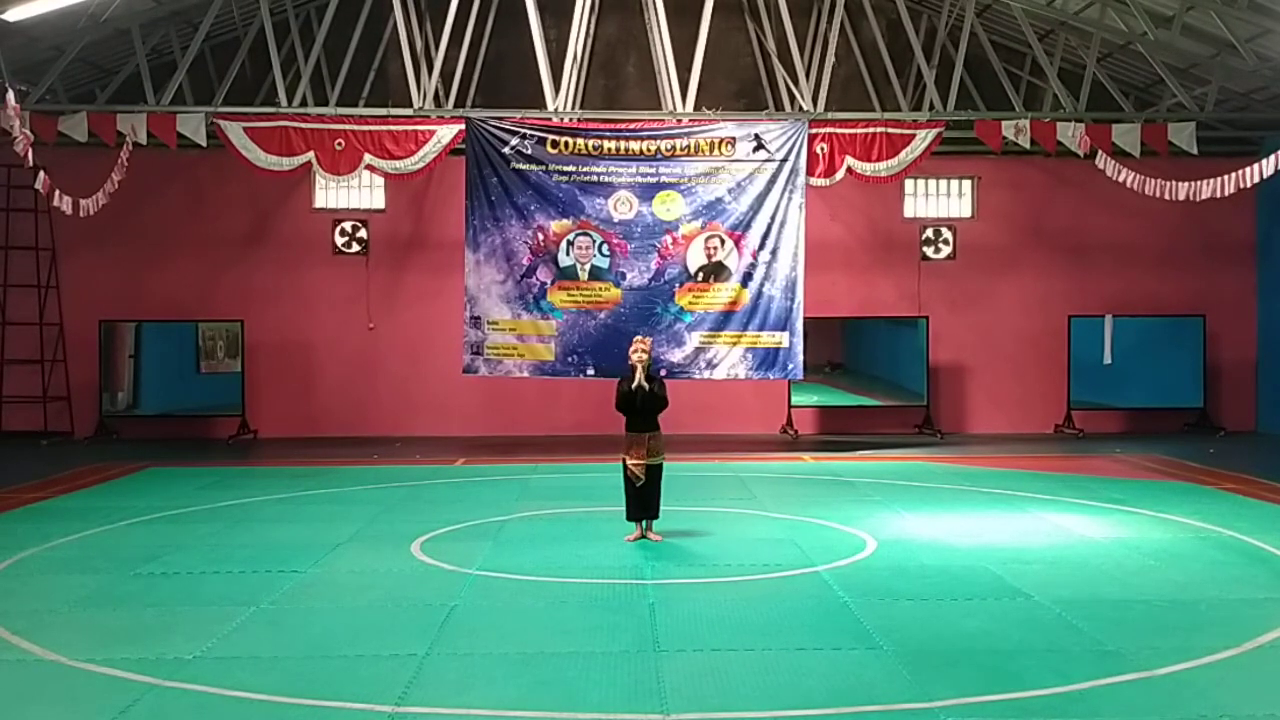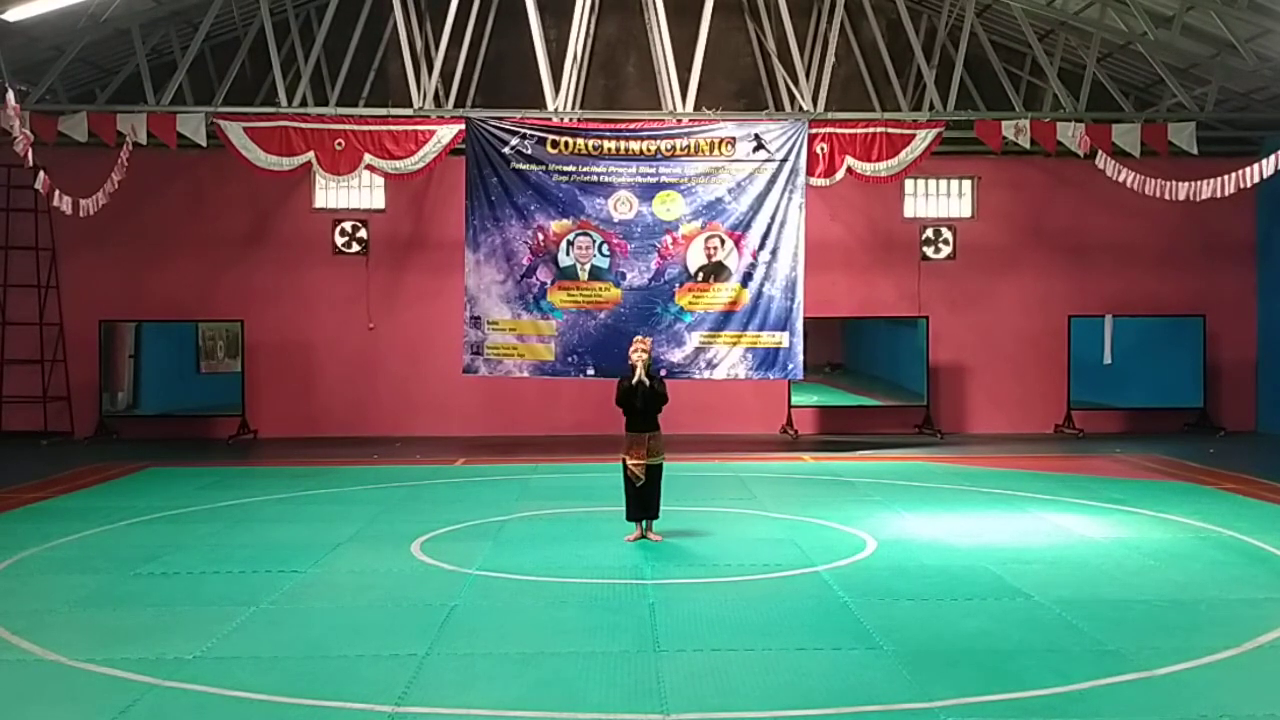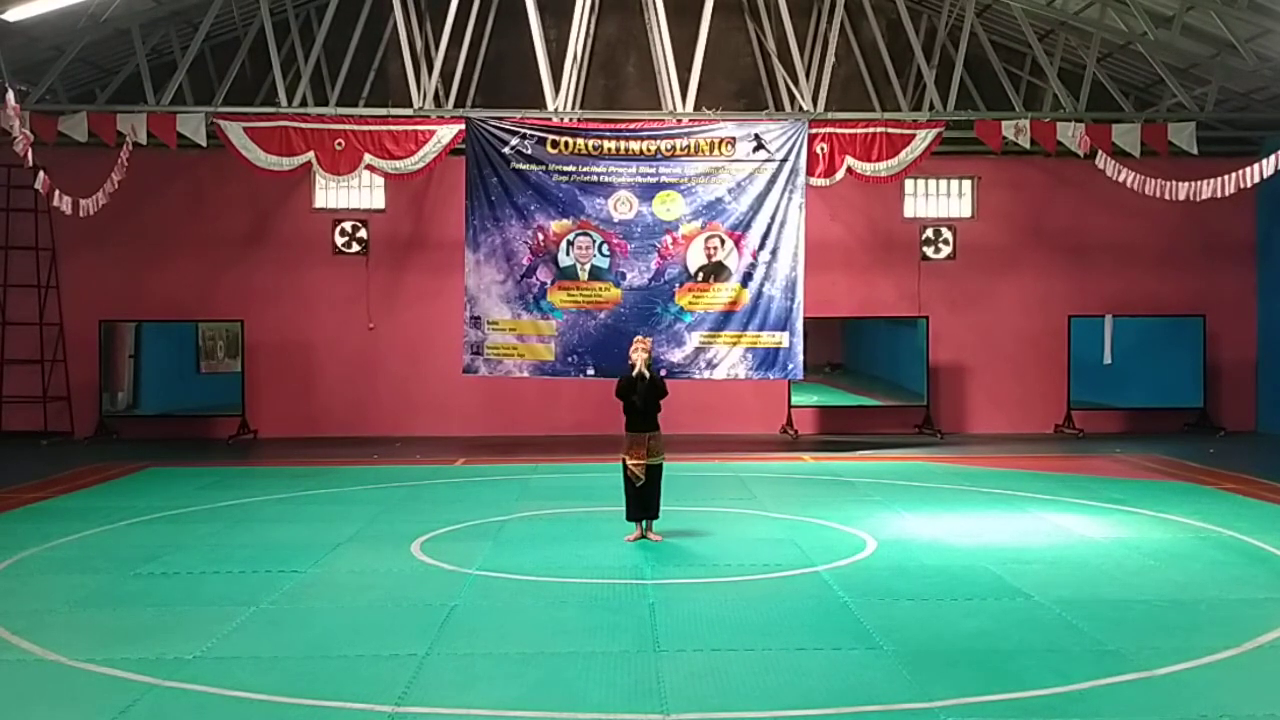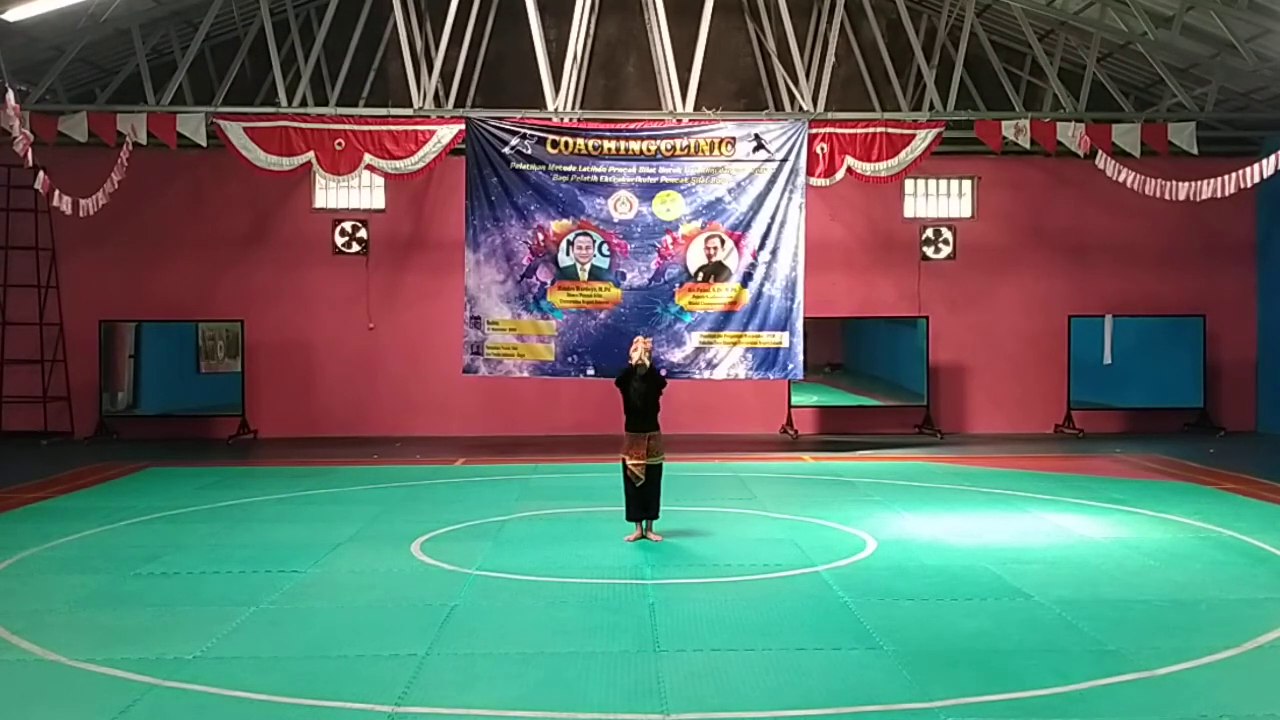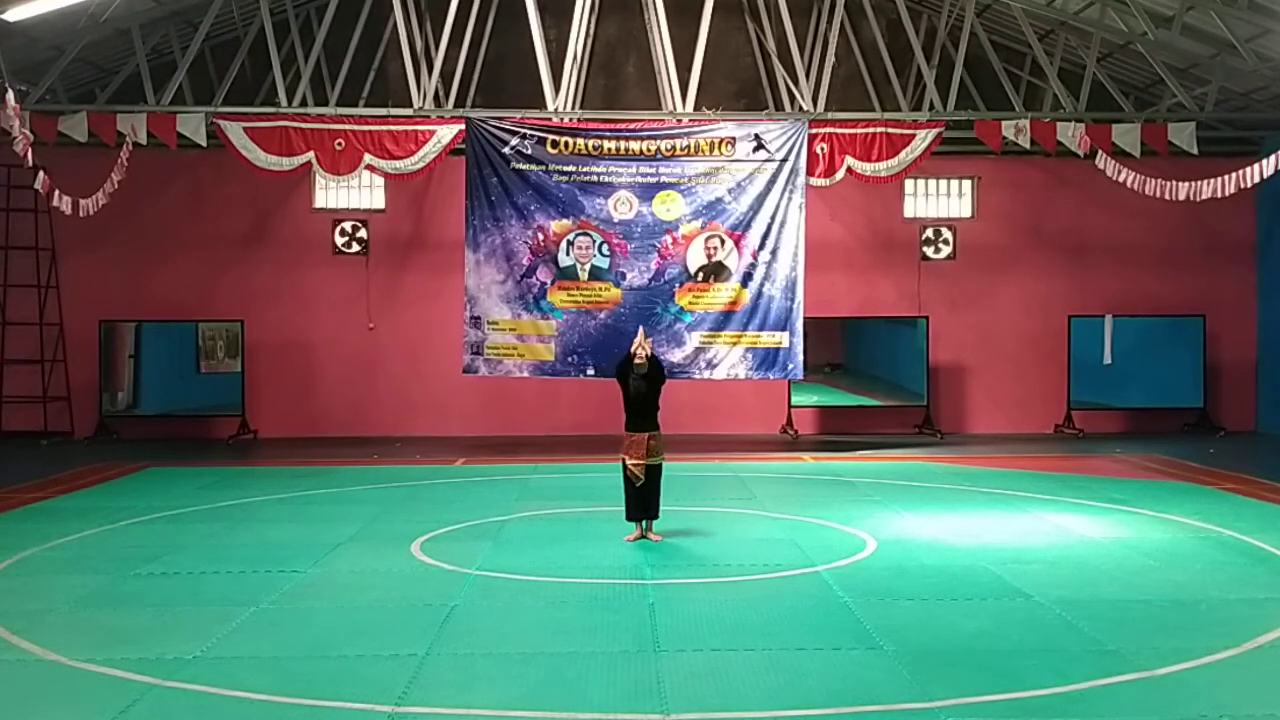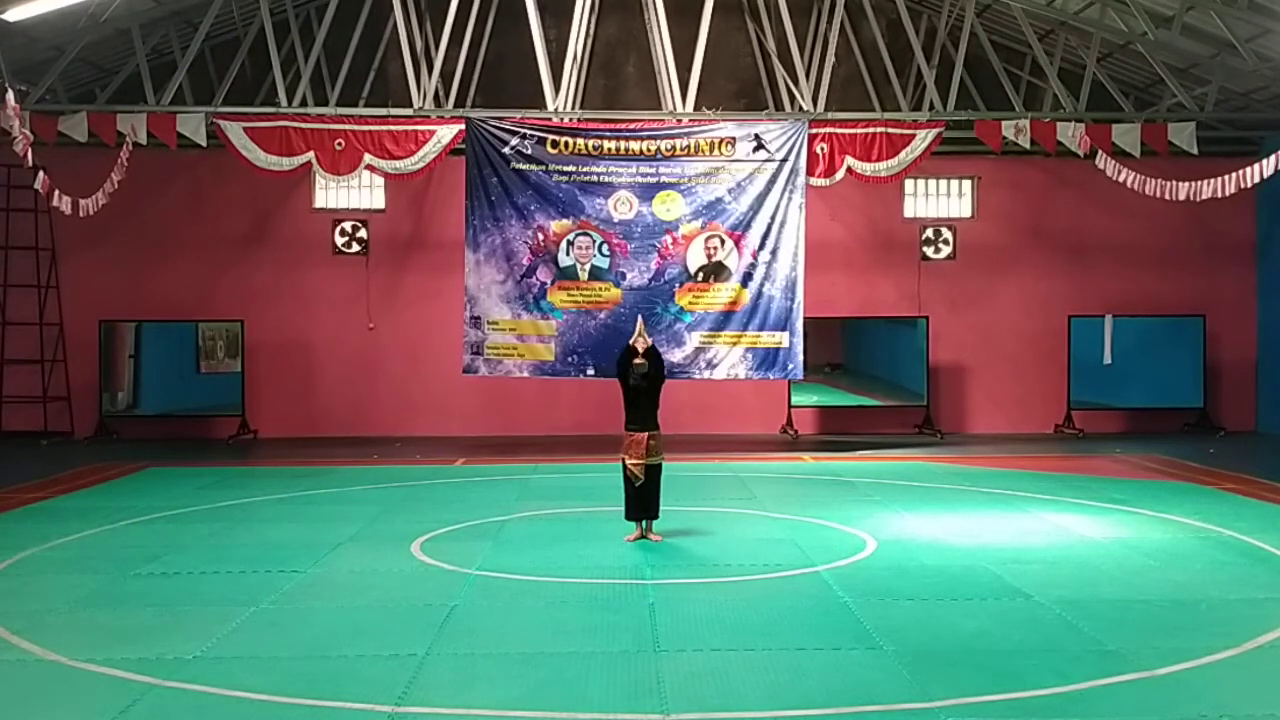
dt=0.1s
person 1, frame 1
left shoulder: (656, 382)
right shoulder: (624, 382)
left elbow: (662, 404)
right elbow: (620, 406)
left wrist: (645, 385)
right wrist: (635, 384)
left hip: (653, 438)
right hip: (632, 439)
left knee: (652, 484)
right knee: (633, 484)
left ankle: (649, 528)
right ankle: (638, 528)
person 1, frame 2
left shoulder: (656, 381)
right shoulder: (625, 381)
left elbow: (662, 400)
right elbow: (620, 402)
left wrist: (645, 380)
right wrist: (635, 379)
left hip: (653, 438)
right hip: (632, 439)
left knee: (652, 484)
right knee: (633, 483)
left ankle: (649, 528)
right ankle: (638, 528)
person 1, frame 3
left shoulder: (654, 379)
right shoulder: (626, 380)
left elbow: (663, 392)
right elbow: (619, 393)
left wrist: (646, 372)
right wrist: (635, 372)
left hip: (653, 438)
right hip: (632, 438)
left knee: (652, 484)
right knee: (633, 483)
left ankle: (649, 528)
right ankle: (638, 528)
person 1, frame 4
left shoulder: (652, 378)
right shoulder: (627, 379)
left elbow: (661, 383)
right elbow: (619, 381)
left wrist: (646, 363)
right wrist: (635, 363)
left hip: (652, 438)
right hip: (632, 438)
left knee: (652, 484)
right knee: (633, 483)
left ankle: (649, 528)
right ankle: (638, 528)
person 1, frame 5
left shoulder: (655, 381)
right shoulder: (627, 380)
left elbow: (659, 369)
right elbow: (620, 369)
left wrist: (648, 349)
right wrist: (633, 348)
left hip: (652, 438)
right hip: (632, 438)
left knee: (652, 483)
right knee: (633, 483)
left ankle: (649, 528)
right ankle: (638, 529)
person 1, frame 6
left shoulder: (655, 380)
right shoulder: (627, 379)
left elbow: (658, 363)
right elbow: (622, 362)
left wrist: (647, 340)
right wrist: (634, 340)
left hip: (652, 438)
right hip: (632, 438)
left knee: (652, 483)
right knee: (632, 483)
left ankle: (649, 528)
right ankle: (638, 529)
